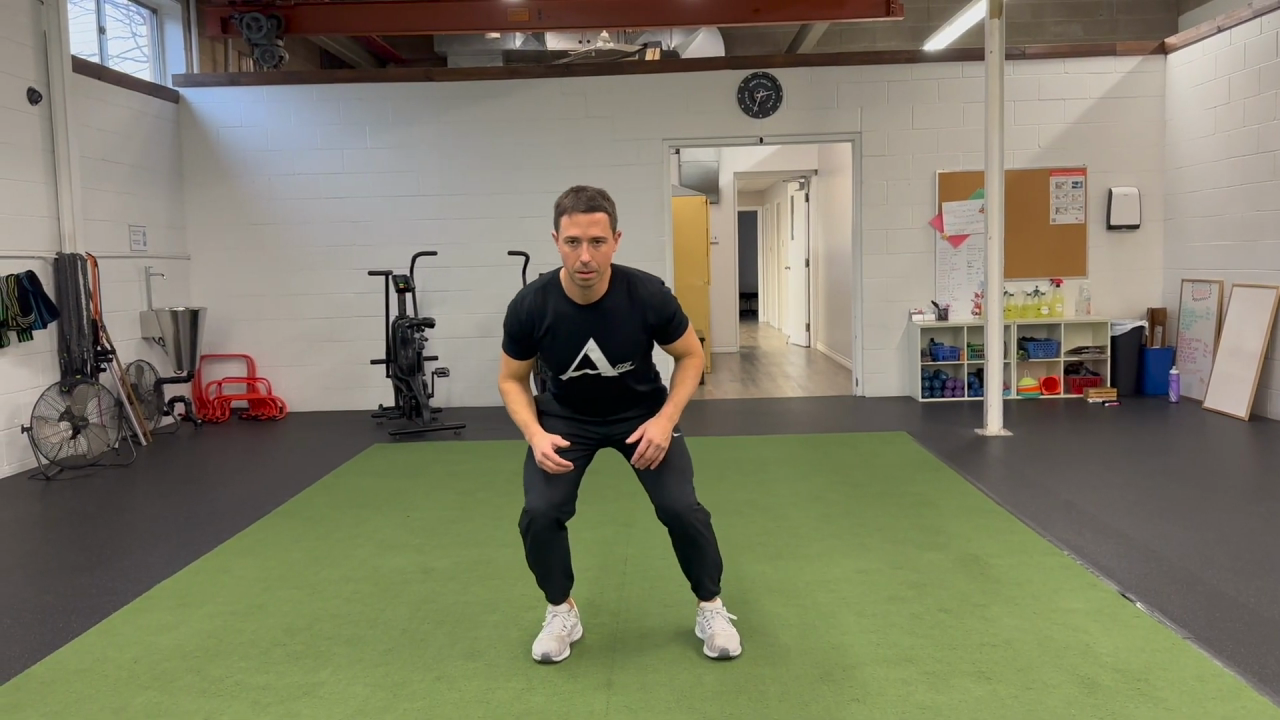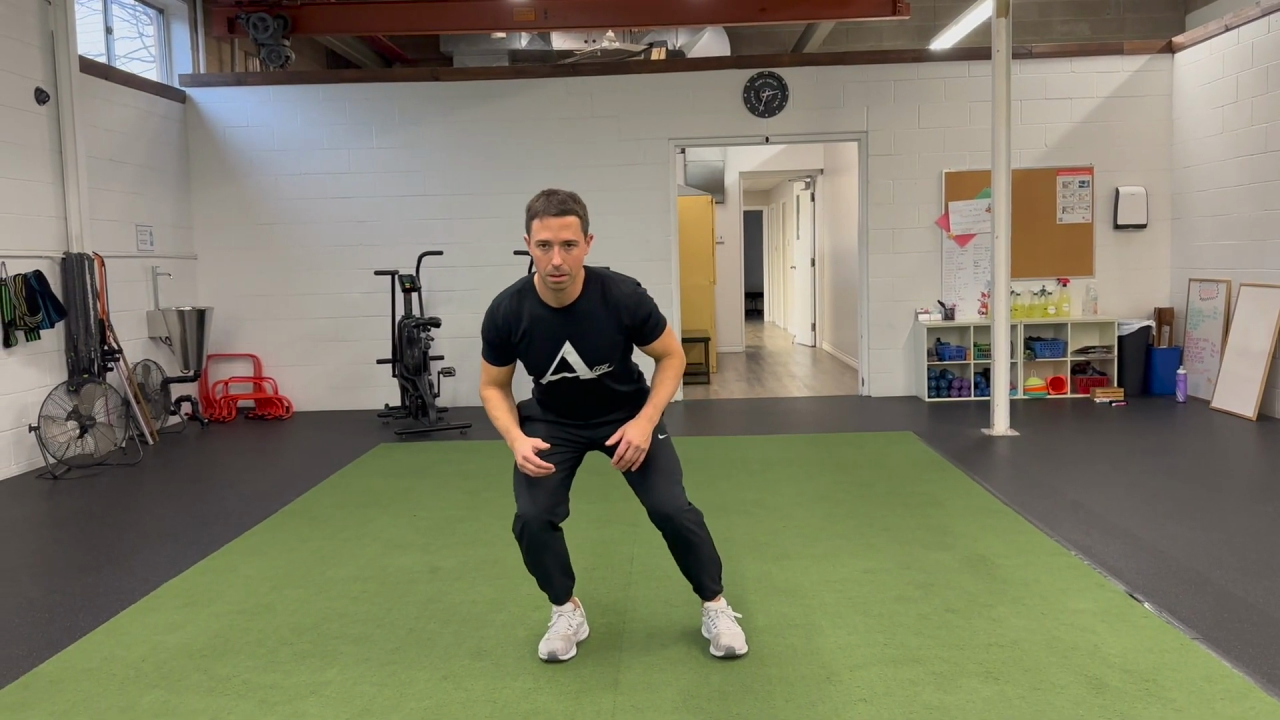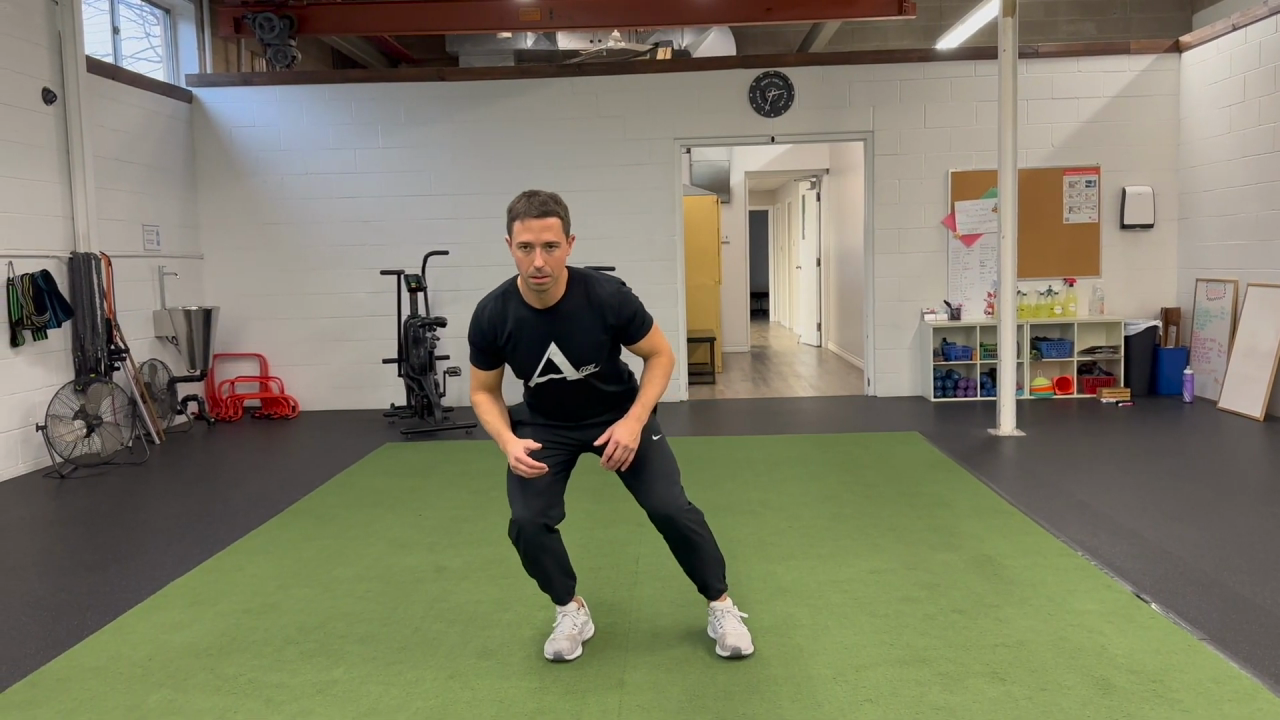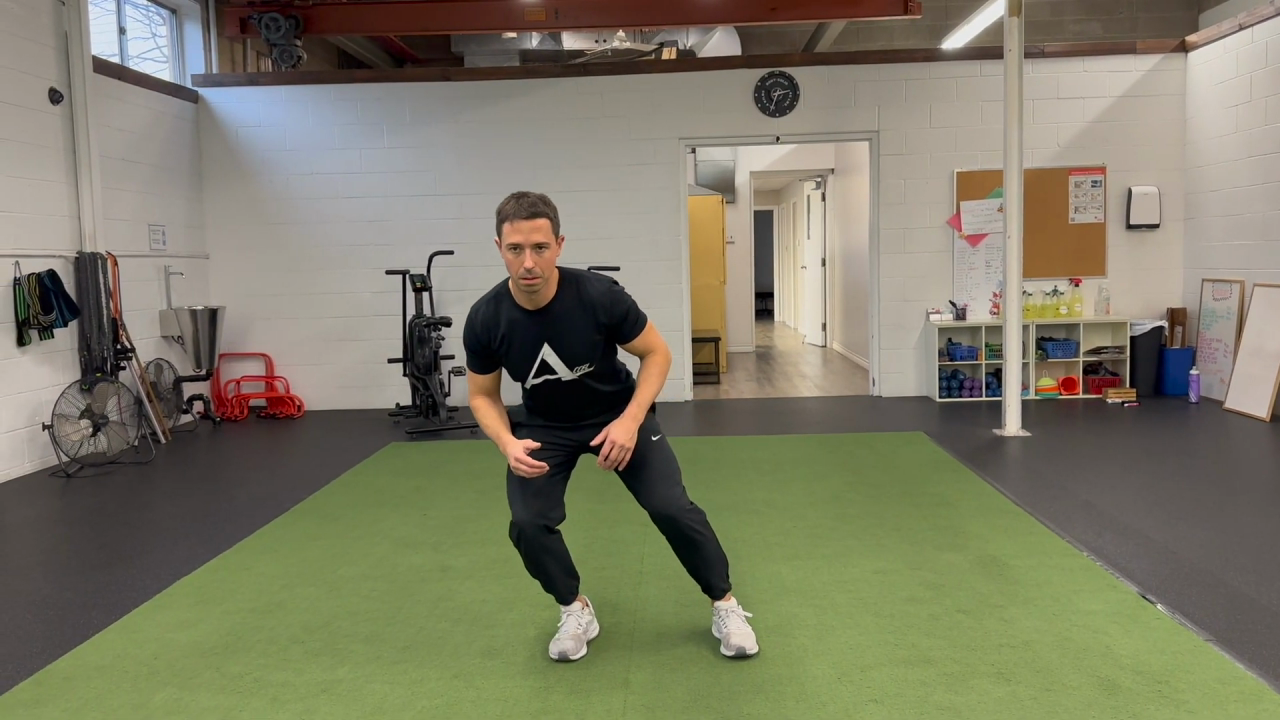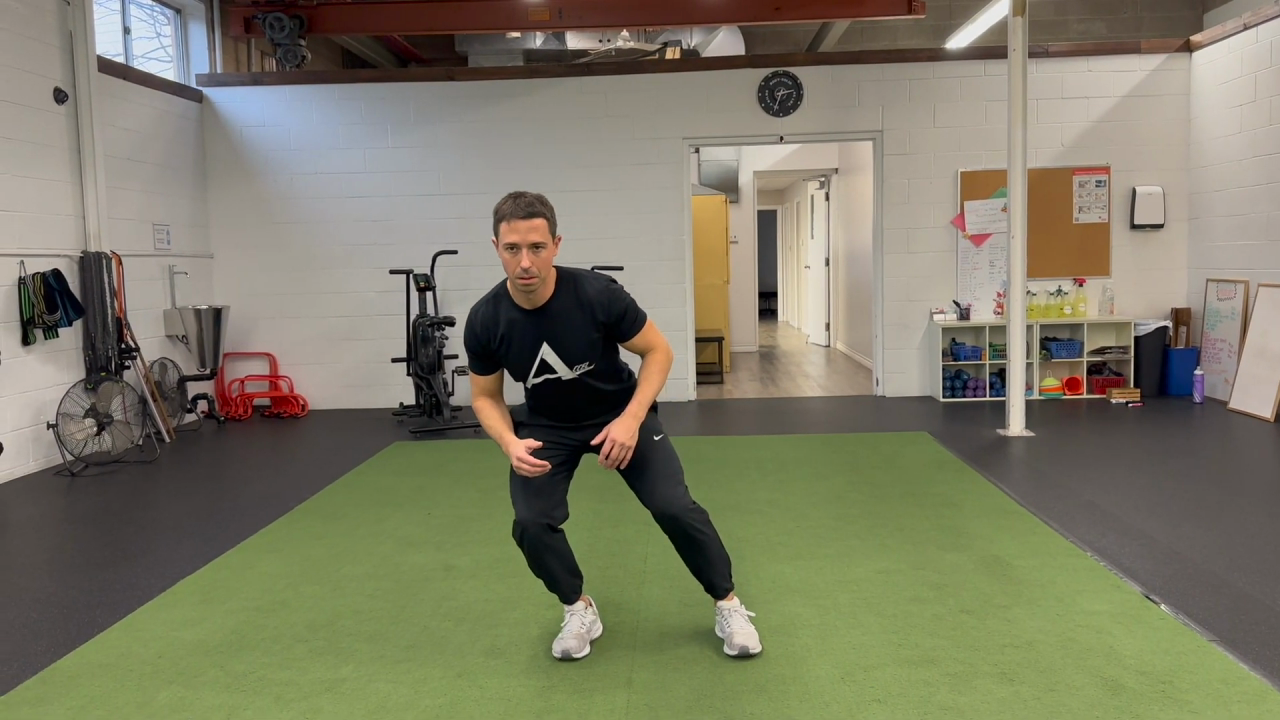
dt=0.4s
person 1, frame 1
left shoulder: (647, 295)
right shoulder: (529, 307)
left elbow: (691, 356)
right elbow: (512, 379)
left wrist: (665, 420)
right wrist: (535, 434)
left hip: (641, 413)
right hip: (566, 416)
left knee: (680, 508)
right knee: (540, 513)
left ankle: (711, 607)
right ankle: (561, 611)
person 1, frame 2
left shoulder: (622, 296)
right shoulder: (506, 313)
left elbow: (672, 357)
right elbow: (494, 387)
left wrist: (645, 422)
right wrist: (517, 439)
left hip: (626, 414)
right hip: (552, 420)
left knee: (671, 509)
right knee: (533, 518)
left ankle: (715, 605)
right ankle: (567, 610)
person 1, frame 3
left shoulder: (606, 296)
right shoulder: (491, 316)
left elbow: (660, 355)
right elbow: (484, 391)
left wrist: (634, 421)
right wrist: (508, 441)
left hip: (618, 415)
right hip: (544, 424)
left knee: (670, 508)
right knee: (528, 522)
left ankle: (721, 605)
right ankle: (571, 610)
person 1, frame 4
left shoulder: (599, 296)
right shoulder: (485, 319)
left elbow: (657, 354)
right elbow: (482, 395)
left wrist: (630, 421)
right wrist: (507, 443)
left hip: (617, 414)
right hip: (543, 425)
left knee: (671, 508)
right knee: (529, 523)
left ankle: (724, 604)
right ankle: (576, 609)
person 1, frame 5
left shoulder: (597, 294)
right shoulder: (485, 321)
left elbow: (658, 351)
right elbow: (485, 396)
left wrist: (631, 420)
right wrist: (510, 442)
left hip: (619, 413)
right hip: (546, 425)
left knee: (674, 507)
right knee: (531, 522)
left ankle: (727, 604)
right ankle: (579, 608)
